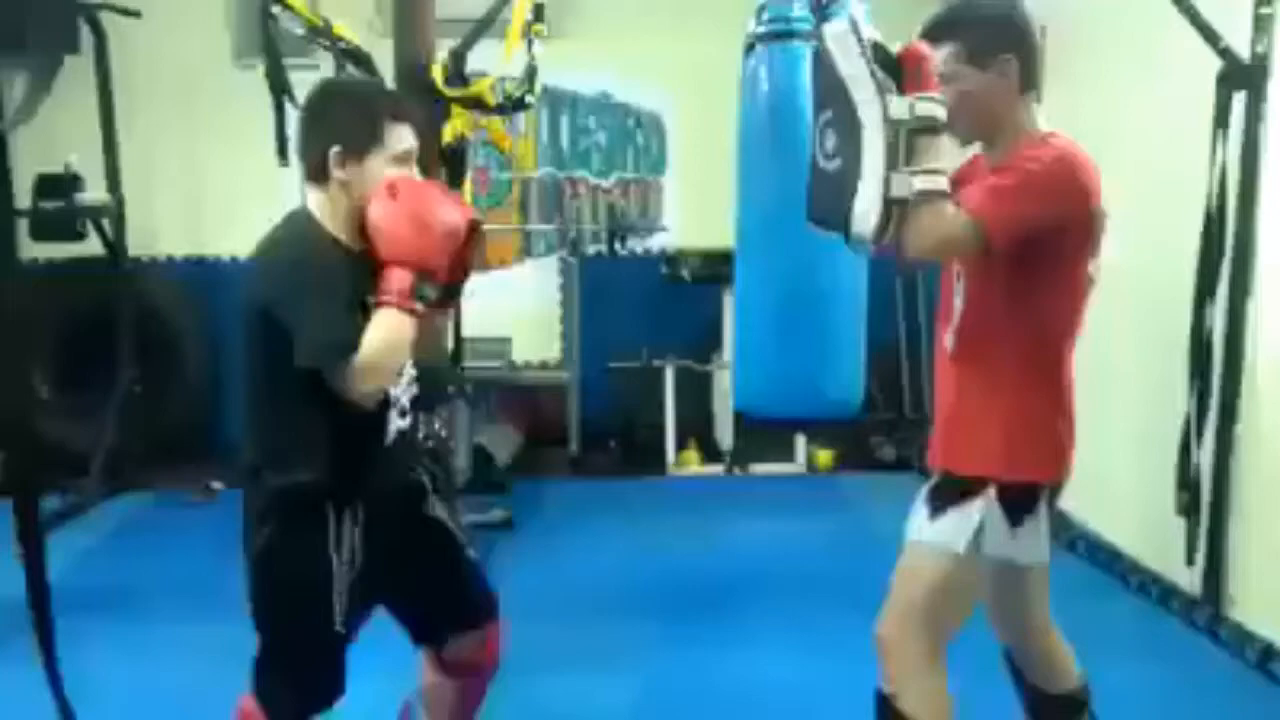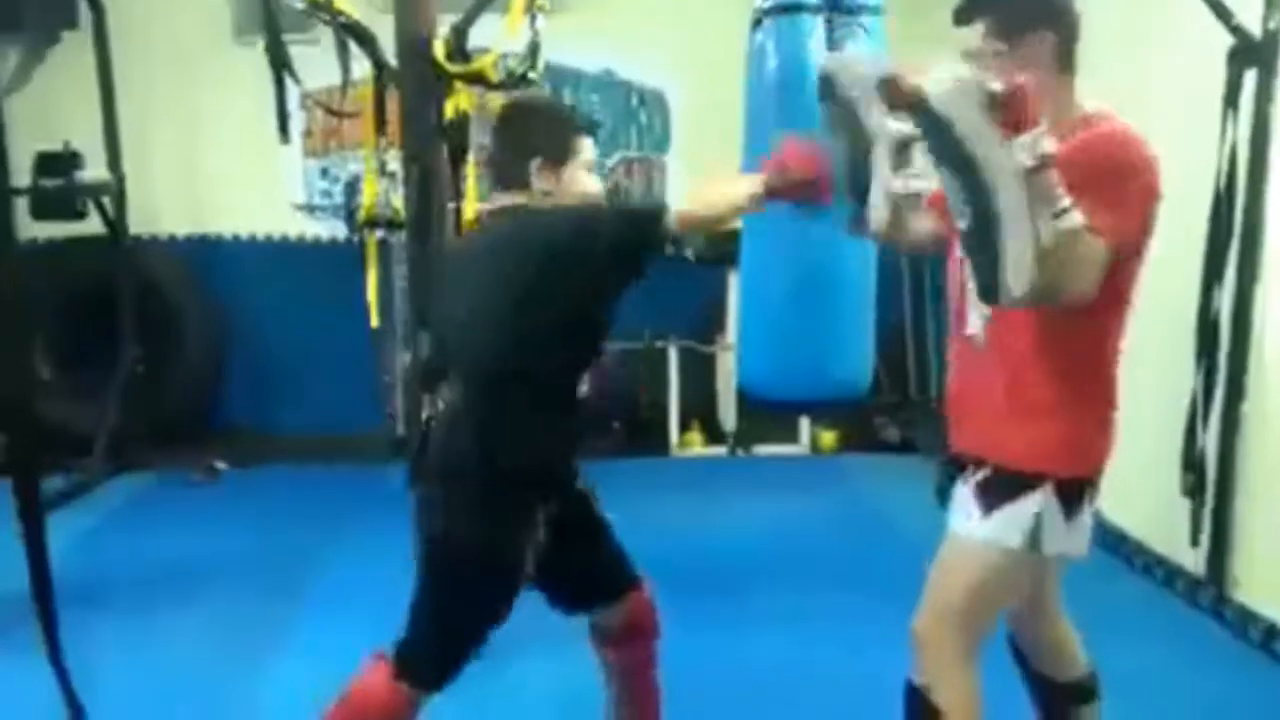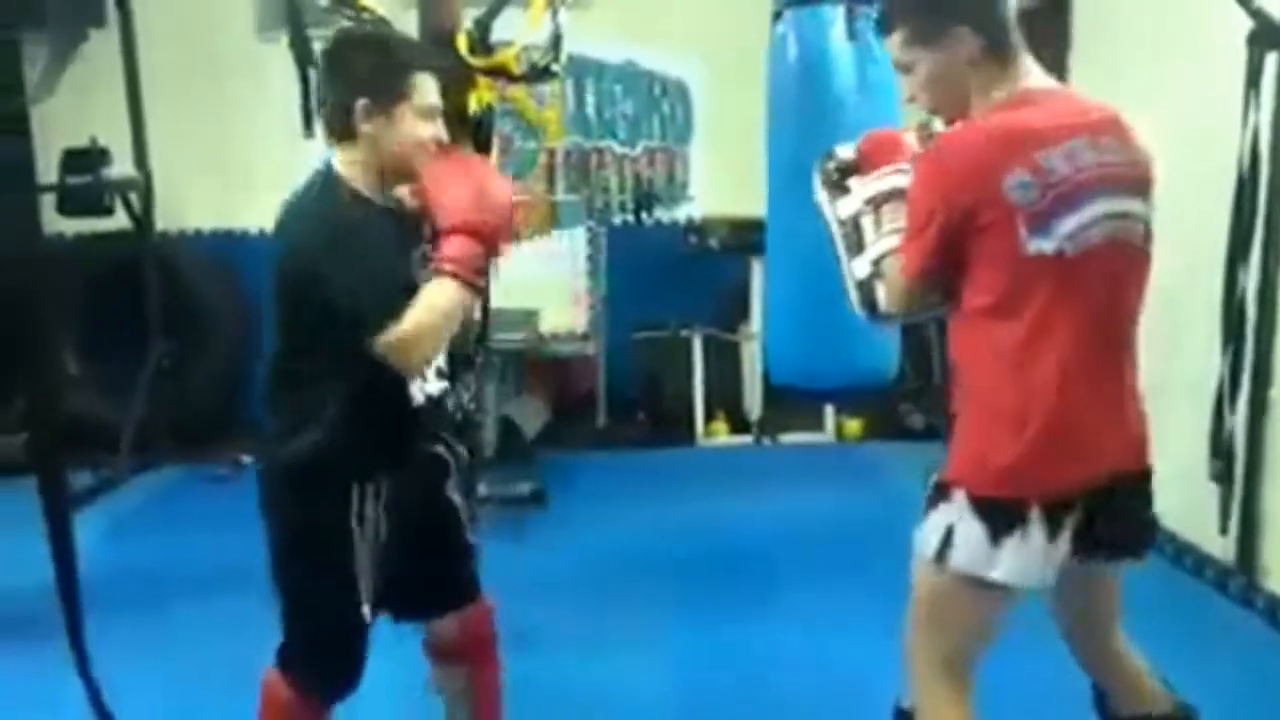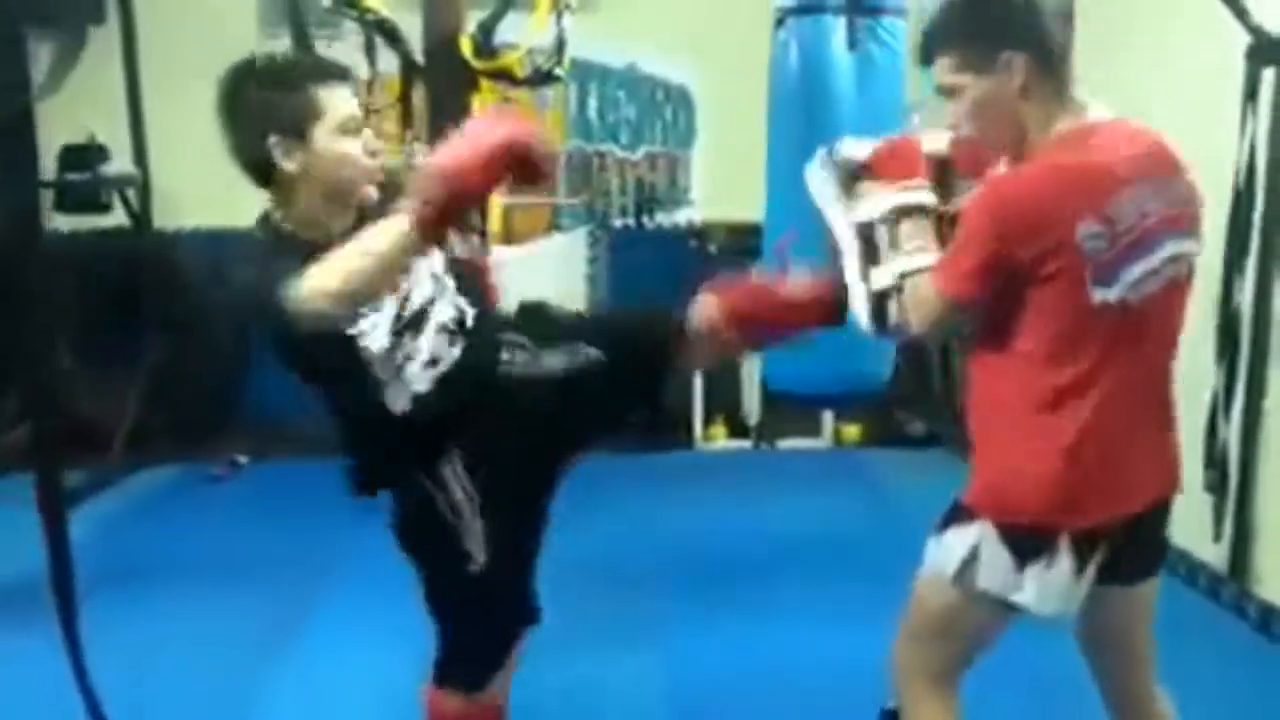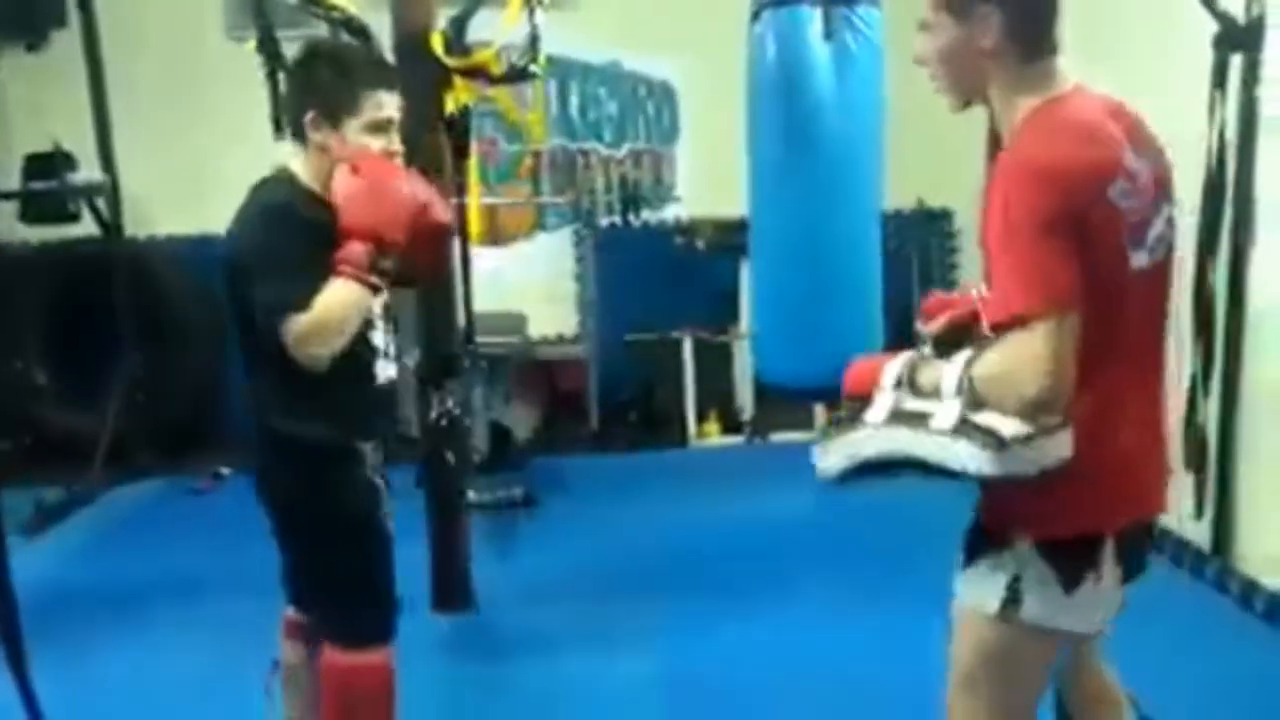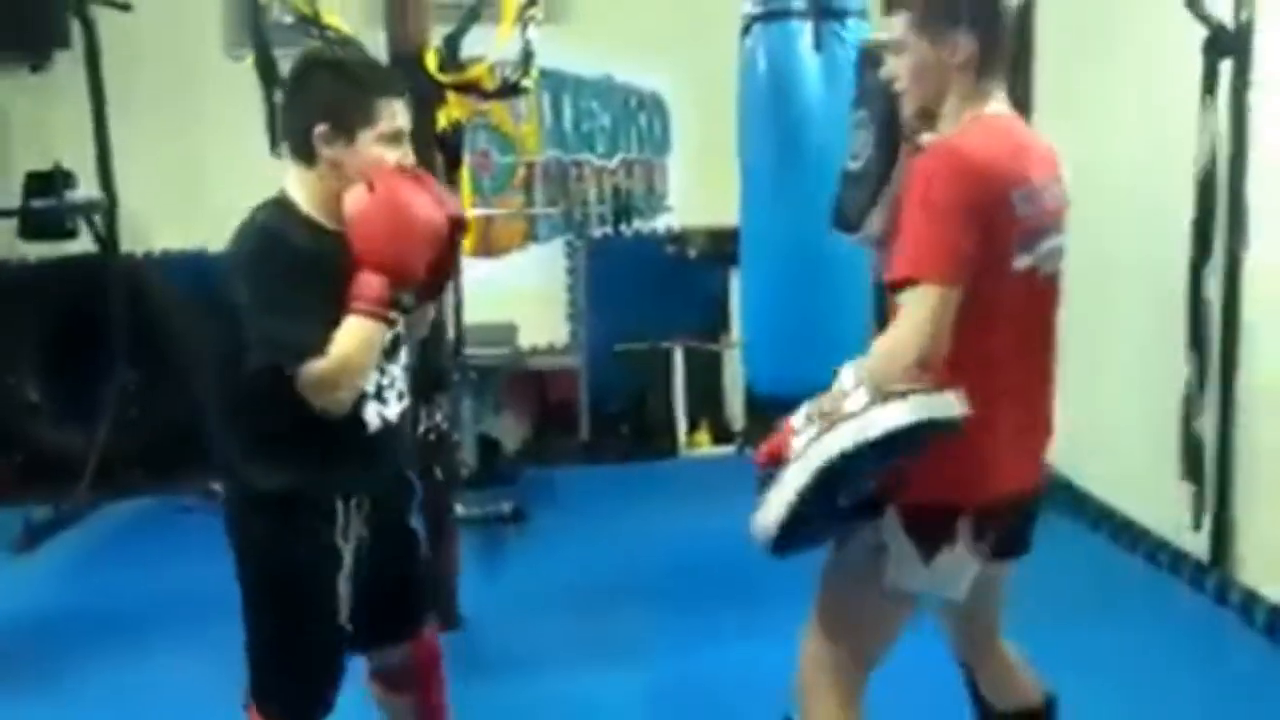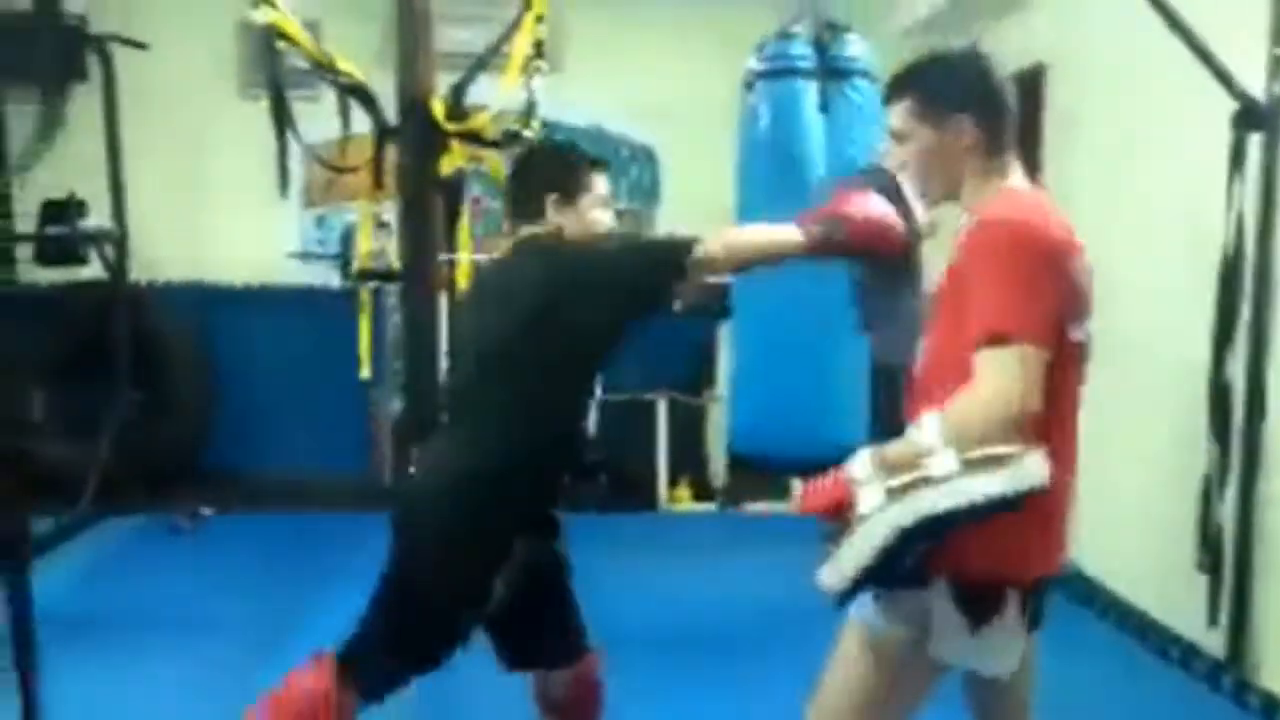
dt=0.7s
person 1, frame 1
left shoulder: (1053, 168)
right shoulder: (985, 171)
left elbow: (928, 241)
right elbow: (889, 234)
left hip: (1004, 453)
right hip: (988, 443)
left knee: (904, 640)
right knee: (1023, 625)
person 1, frame 2
left shoulder: (1113, 154)
right shoulder: (995, 156)
left elbow: (1067, 284)
right elbow: (912, 232)
left wrist: (1023, 157)
right wrist: (887, 137)
left hip: (1043, 443)
right hip: (994, 432)
left knee: (940, 635)
right knee: (1030, 609)
person 1, frame 3
left shoulder: (959, 154)
right shoulder: (1119, 139)
left elbow: (900, 295)
left hip: (1012, 463)
right hip: (1116, 451)
right knee: (1102, 645)
person 1, frame 4
left shoulder: (1022, 194)
right shoulder: (1163, 166)
left elbow: (923, 315)
left wrist: (903, 199)
left hip: (1036, 495)
right hip: (1140, 481)
person 1, frame 5
left shoulder: (1032, 168)
right shoulder: (1116, 126)
left elbow: (1035, 381)
left wrist: (923, 377)
right wrist: (987, 314)
left hip: (1059, 491)
right hip: (1120, 467)
person 1, frame 6
left shoulder: (953, 162)
right shoulder: (1029, 156)
left elbow: (916, 346)
right elbow: (889, 239)
right wrist: (900, 153)
left hip: (939, 471)
right hip: (1004, 460)
right knee: (980, 643)
person 1, frame 7
left shoulder: (1002, 236)
right shoulder: (1049, 233)
left elbow: (1006, 400)
left wrist: (872, 469)
left hip: (965, 549)
right hip: (1025, 543)
person 2, frame 1
left shoulder: (367, 241)
right shoulder: (296, 259)
left elbow: (407, 350)
right elbow: (361, 378)
left wrist: (439, 264)
right wrist: (411, 274)
left hip: (388, 486)
right hip: (312, 509)
left knee: (470, 636)
person 2, frame 2
left shoulder: (472, 253)
right shoulder: (559, 236)
right elbow: (692, 215)
right wrist: (773, 178)
left hip: (532, 481)
right hip: (489, 492)
left knee: (627, 613)
right knee: (419, 666)
person 2, frame 3
left shoulder: (382, 208)
right shoulder: (328, 224)
left elbow: (424, 307)
right elbow: (410, 340)
left wrist: (465, 240)
right wrist: (465, 247)
left hip: (407, 460)
right hip: (335, 481)
left knee: (463, 620)
right knee: (321, 662)
person 2, frame 4
left shoulder: (385, 208)
right shoulder: (278, 271)
right elbow: (321, 297)
right wrist: (431, 205)
left hip: (517, 376)
right hip: (443, 459)
left knee: (699, 325)
right knee: (479, 648)
left ankle: (832, 295)
person 2, frame 5
left shoulder: (342, 203)
right shoulder: (273, 218)
left elbow: (367, 313)
right elbow: (312, 341)
left wrist: (409, 242)
right wrist: (370, 247)
left hip: (339, 446)
right hip: (313, 454)
left knee: (317, 610)
right knee: (362, 619)
person 2, frame 6
left shoulder: (359, 224)
right shoulder: (269, 248)
left elbow: (407, 336)
right elbow: (331, 385)
left wrist: (426, 269)
right wrist: (387, 276)
left hip: (374, 488)
right hip: (299, 511)
left knee: (408, 651)
person 2, frame 7
left shoulder: (524, 277)
right shoulder: (570, 269)
right elbow: (710, 253)
right wrist: (816, 236)
left hip: (508, 517)
right hip: (468, 520)
